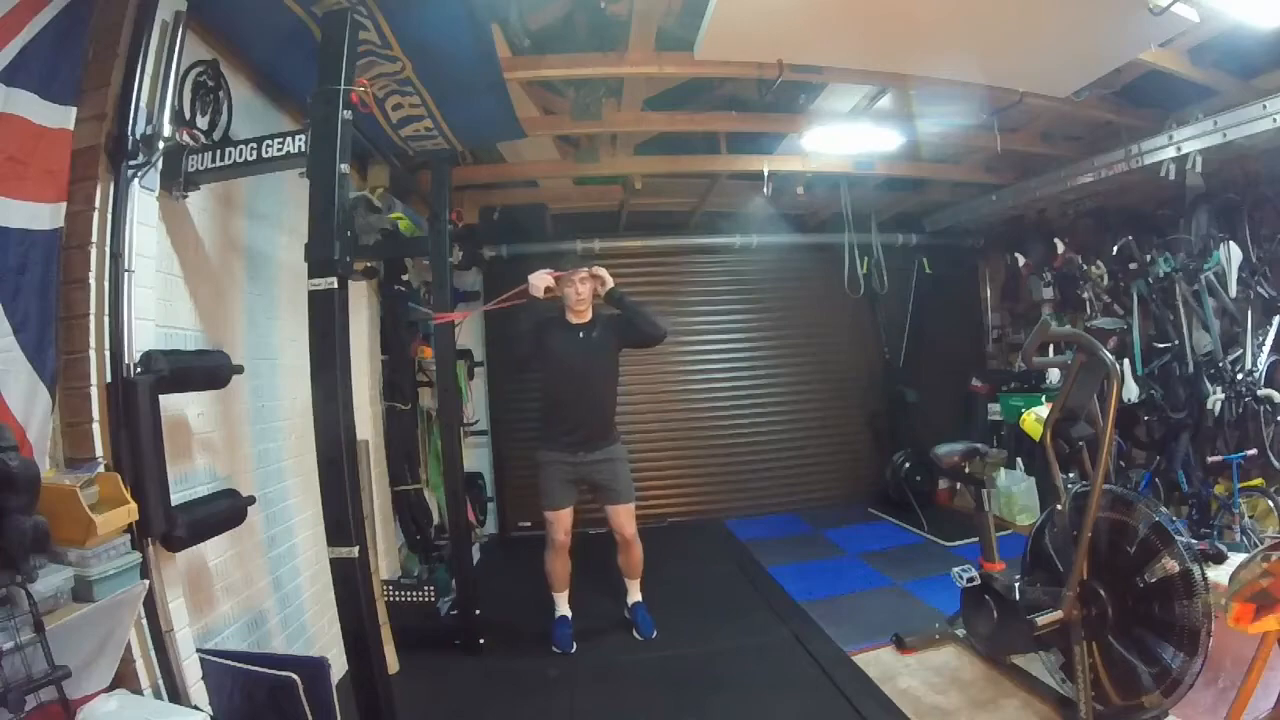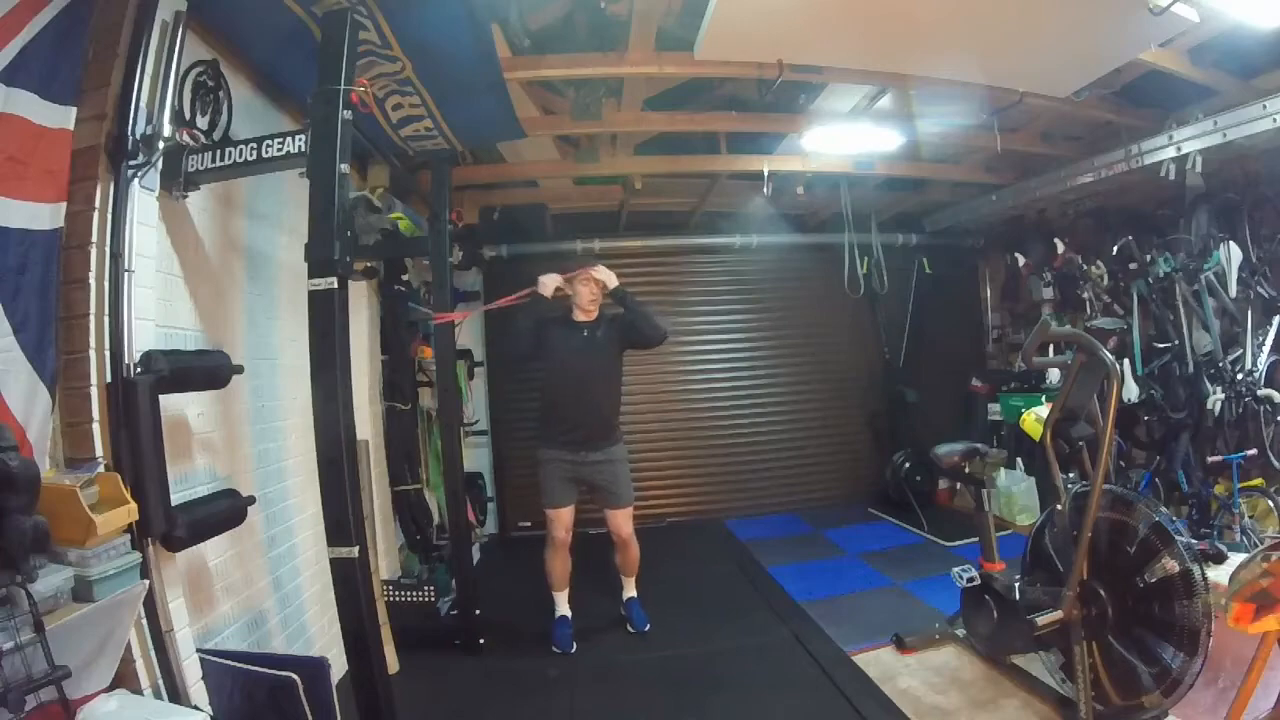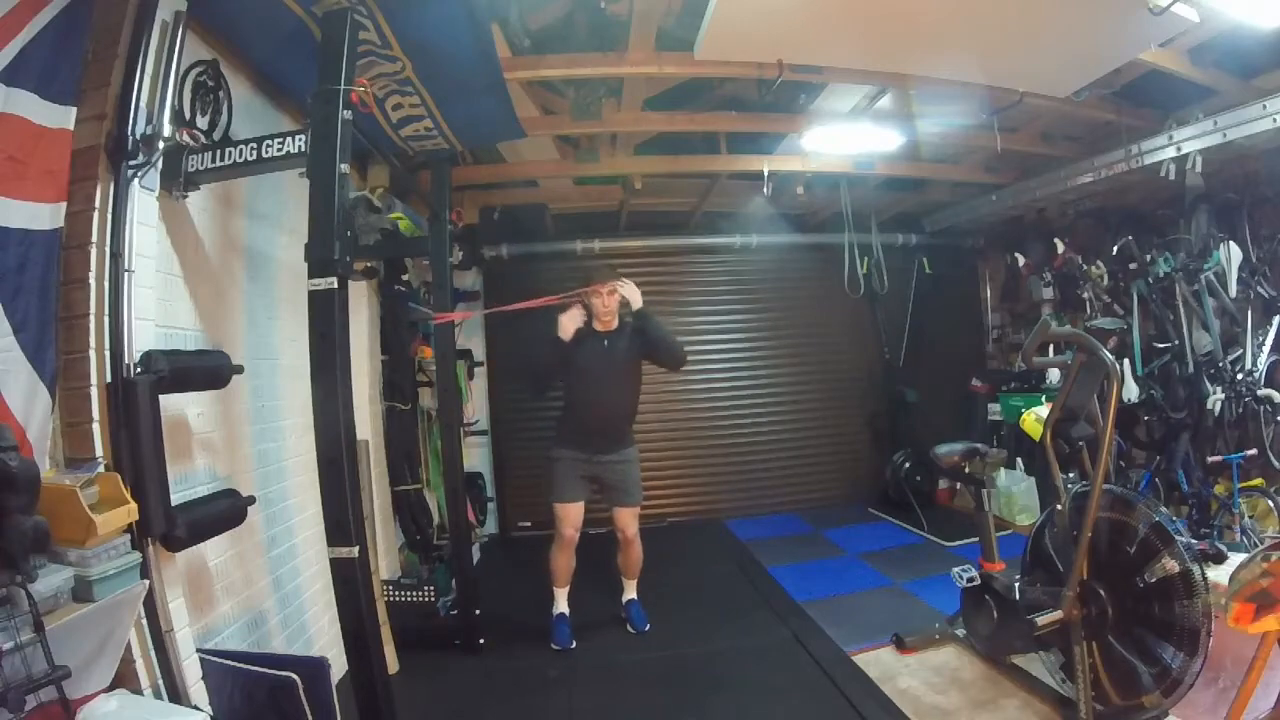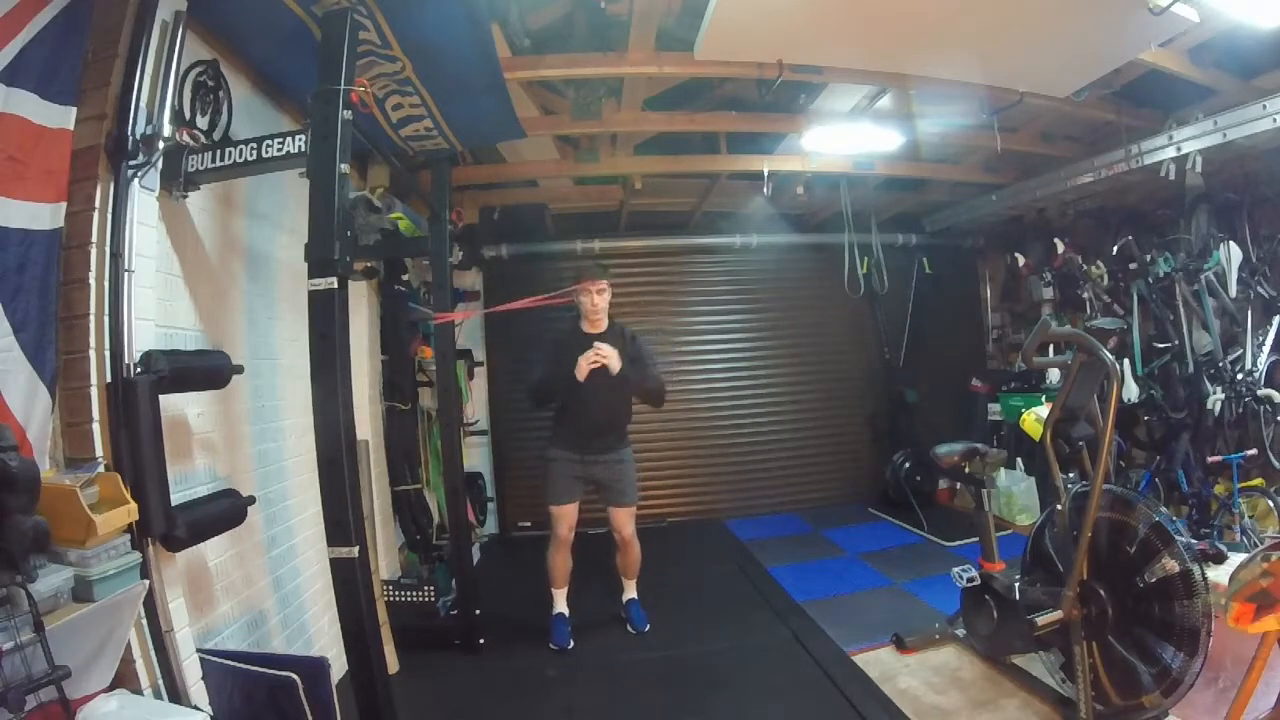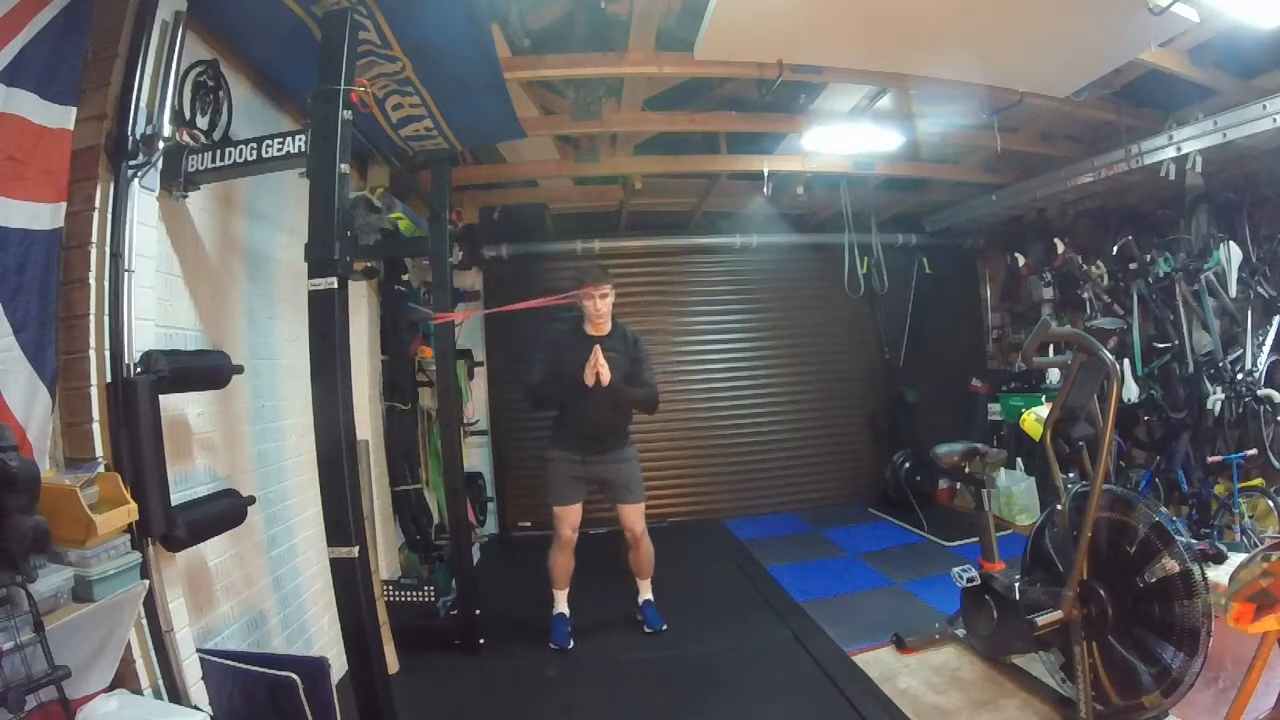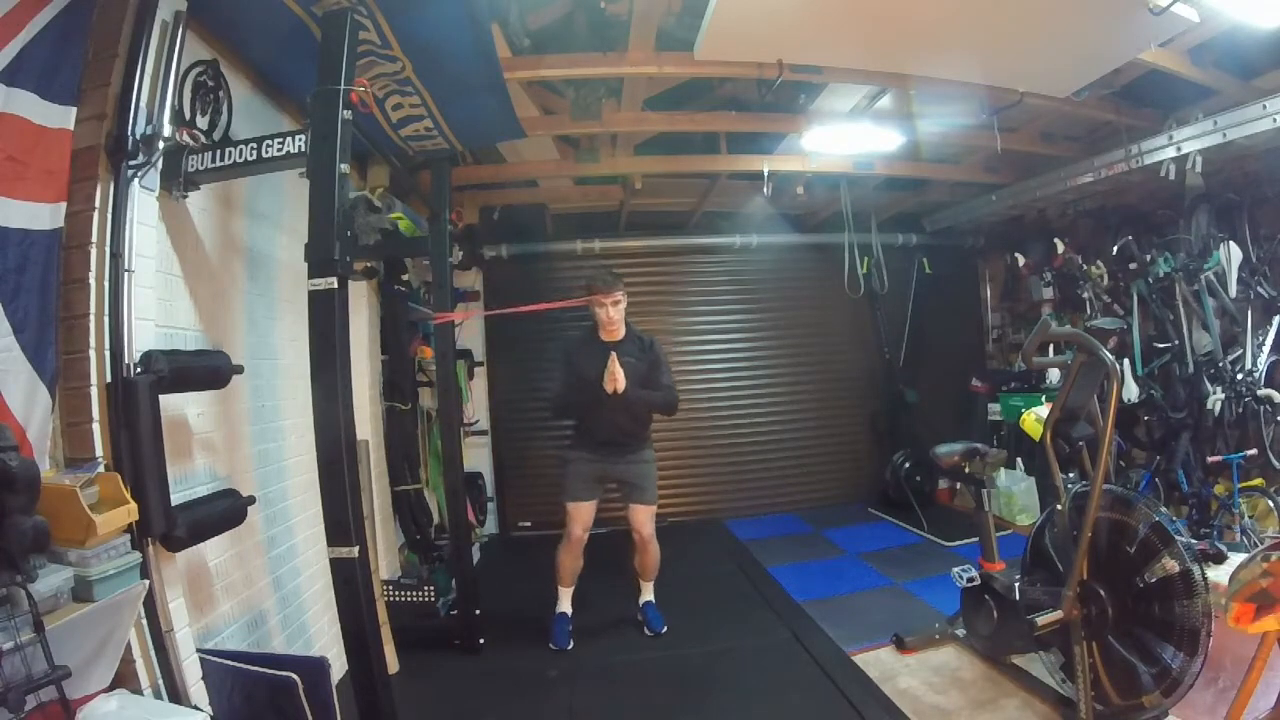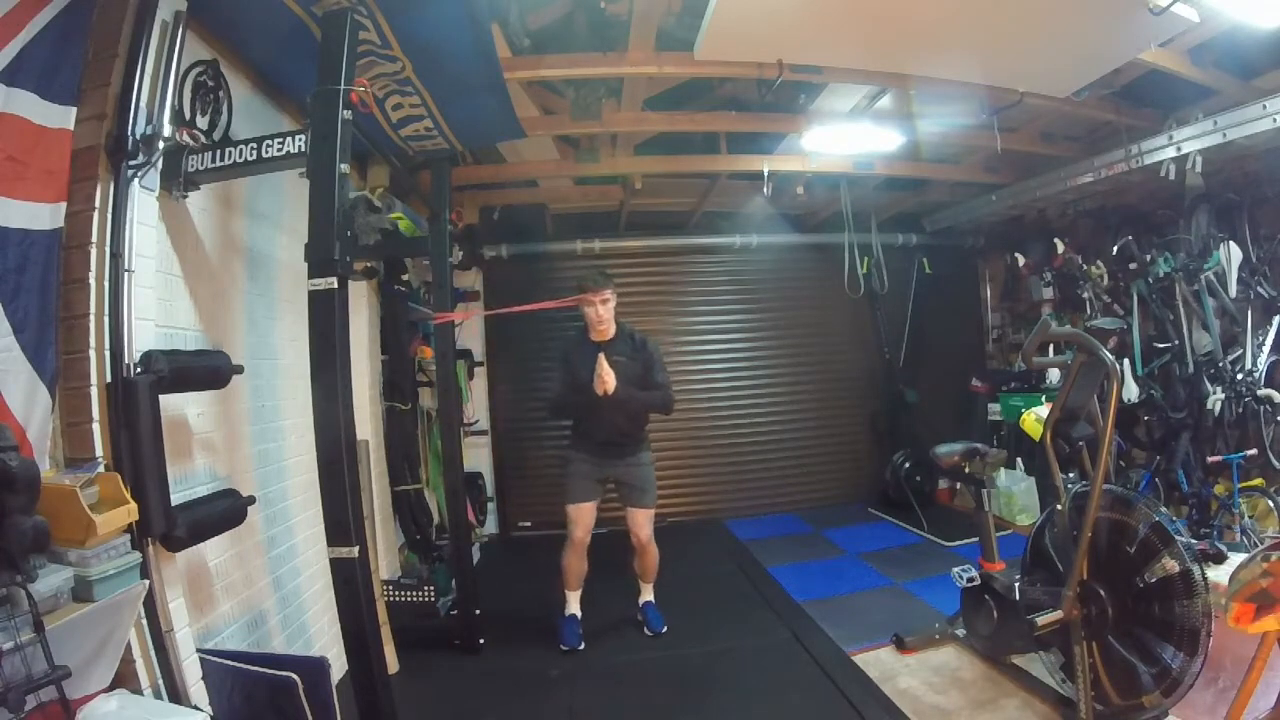
dt=0.3s
person 1, frame 1
left shoulder: (611, 327)
right shoulder: (546, 330)
left elbow: (655, 333)
right elbow: (517, 350)
left wrist: (613, 293)
right wrist: (535, 299)
left hip: (606, 449)
right hip: (557, 454)
left knee: (627, 533)
right knee: (558, 539)
left ankle: (635, 602)
right ankle: (562, 613)
person 1, frame 2
left shoulder: (615, 327)
right shoulder: (550, 327)
left elbow: (657, 334)
right elbow: (518, 346)
left wrist: (618, 290)
right wrist: (541, 297)
left hip: (606, 450)
right hip: (558, 453)
left knee: (624, 533)
right knee: (559, 537)
left ankle: (631, 597)
right ankle: (562, 612)
person 1, frame 3
left shoulder: (634, 336)
right shoulder: (573, 338)
left elbow: (676, 359)
left wrist: (641, 310)
right wrist: (560, 340)
left hip: (619, 452)
right hip: (572, 453)
left knee: (628, 533)
right knee: (566, 534)
left ankle: (630, 598)
right ankle: (560, 610)
person 1, frame 4
left shoulder: (629, 342)
right shoulder: (562, 343)
left elbow: (658, 395)
right elbow: (538, 397)
left wrist: (621, 371)
right wrist: (573, 377)
left hip: (614, 453)
right hip: (567, 453)
left knee: (625, 534)
right knee: (562, 535)
left ankle: (629, 599)
right ankle: (559, 611)
person 1, frame 5
left shoulder: (630, 343)
right shoulder: (561, 344)
left elbow: (651, 401)
right elbow: (537, 396)
left wrist: (611, 382)
right wrist: (581, 381)
left hip: (617, 452)
right hip: (567, 454)
left knee: (637, 531)
right knee: (565, 536)
left ankle: (645, 600)
right ankle: (560, 611)
person 1, frame 6
left shoulder: (646, 347)
right shoulder: (577, 349)
left elbow: (670, 402)
right elbow: (561, 406)
left wrist: (626, 390)
right wrist: (600, 390)
left hip: (635, 454)
right hip: (586, 454)
left knee: (645, 534)
right knee: (575, 535)
left ankle: (647, 601)
right ankle: (563, 610)
person 1, frame 7
left shoulder: (640, 346)
right shoulder: (572, 350)
left elbow: (665, 401)
right elbow: (558, 407)
left wrist: (618, 390)
right wrist: (592, 392)
left hip: (633, 455)
right hip: (585, 456)
left knee: (643, 538)
right knee: (578, 537)
left ankle: (646, 601)
right ankle: (571, 612)
